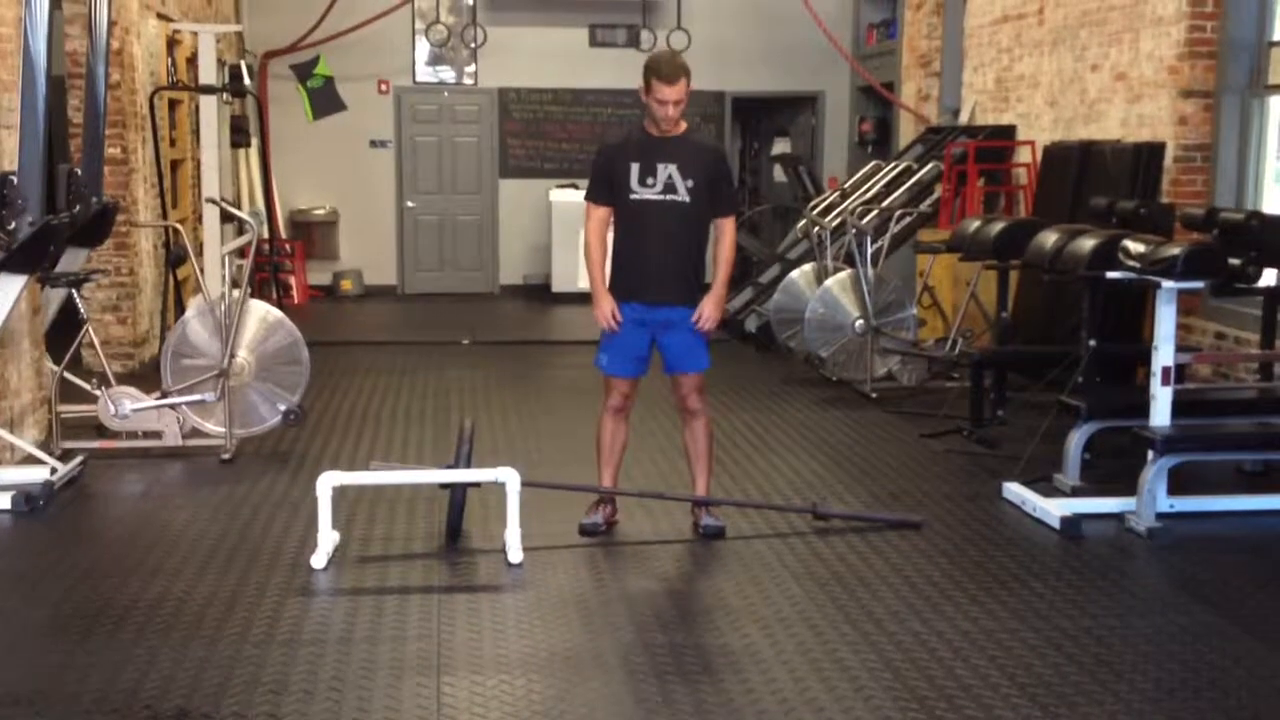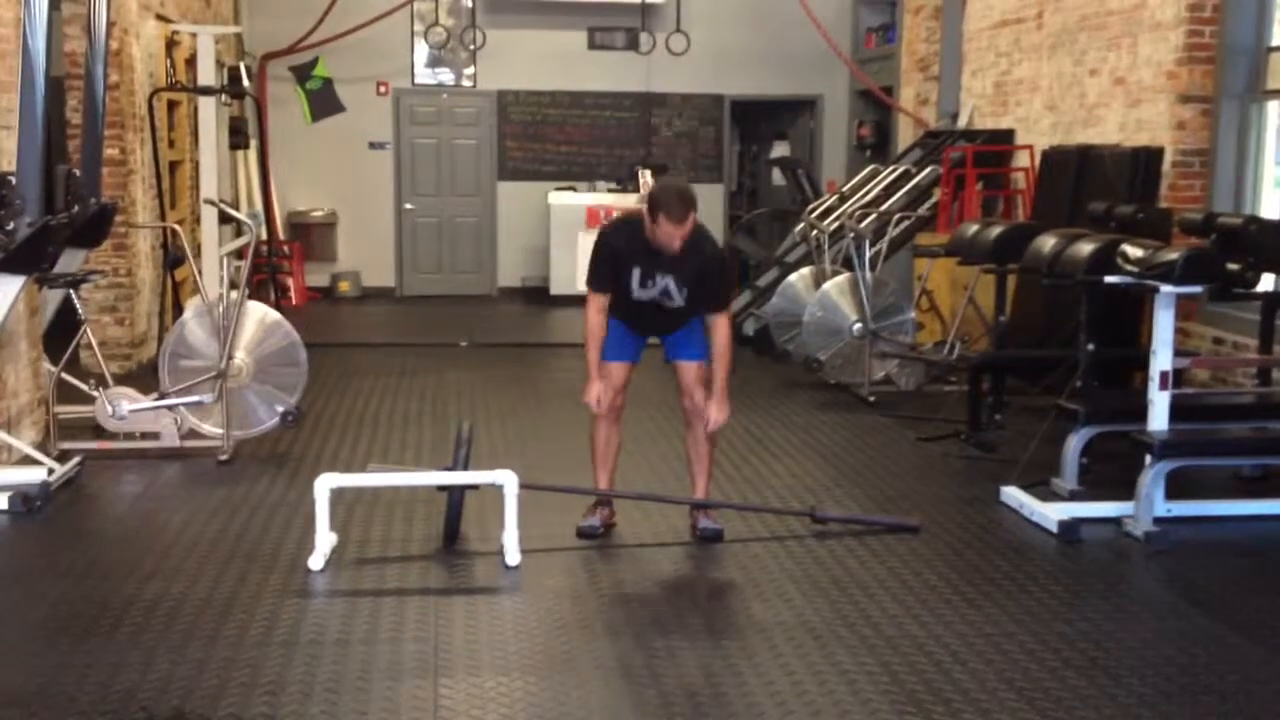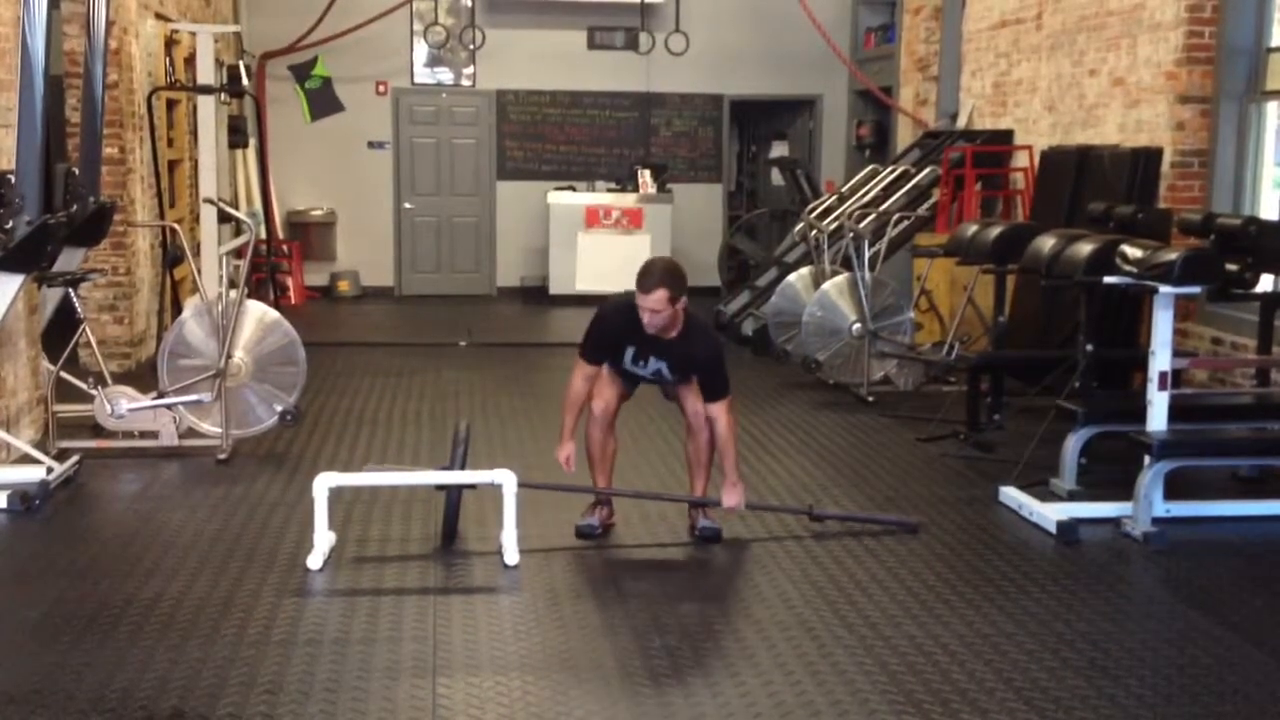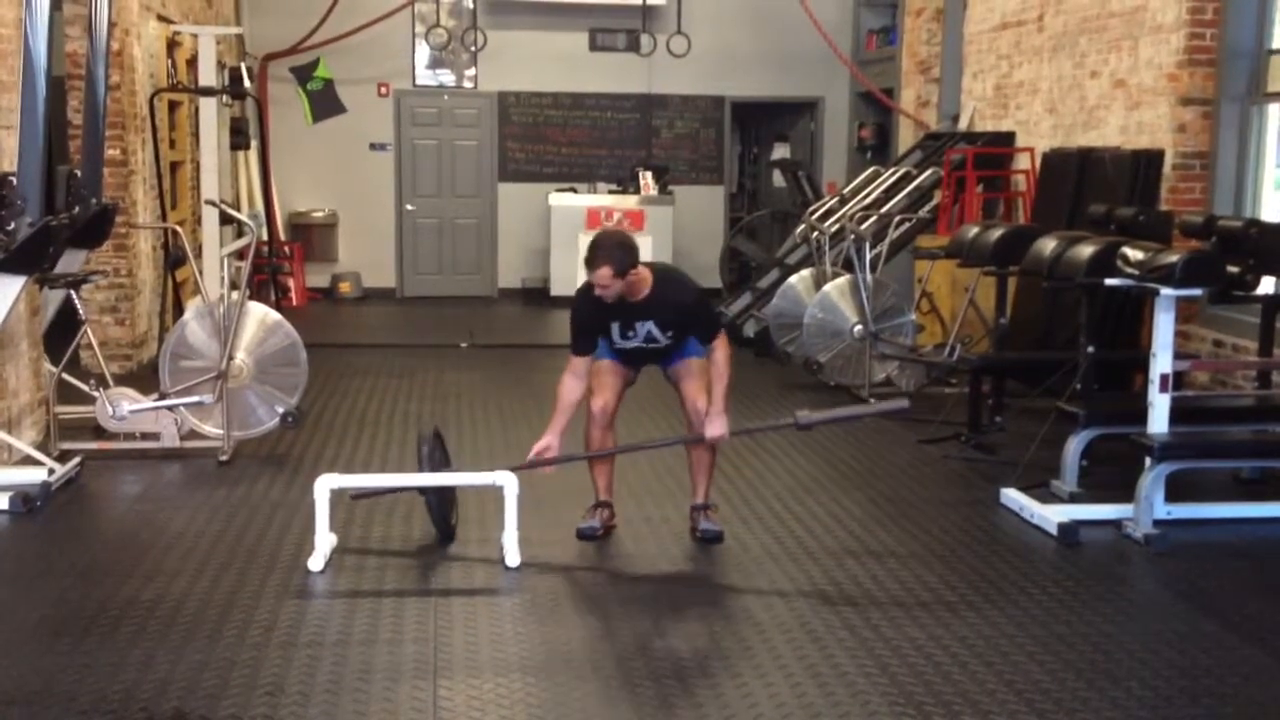
dt=0.7s
person 1, frame 1
left shoulder: (708, 156)
right shoulder: (615, 154)
left elbow: (726, 228)
right elbow: (596, 224)
left wrist: (718, 293)
right wrist: (599, 292)
left hip: (687, 305)
right hip: (626, 303)
left knee: (693, 402)
right knee: (617, 400)
left ankle: (702, 501)
right ankle: (606, 499)
person 1, frame 2
left shoulder: (706, 252)
right shoulder: (616, 238)
left elbow: (719, 322)
right elbow: (596, 308)
left wrist: (719, 396)
right wrist: (594, 378)
left hip: (683, 321)
right hip: (626, 319)
left knee: (696, 403)
right knee: (608, 403)
left ankle: (700, 506)
right ankle: (603, 503)
person 1, frame 3
left shoulder: (701, 342)
right shoulder: (613, 314)
left elbow: (720, 415)
right elbow: (583, 376)
left wrist: (732, 481)
right wrist: (567, 438)
left hip: (677, 373)
right hip: (621, 366)
left knee: (700, 415)
right knee: (599, 410)
left ankle: (699, 507)
right ankle: (602, 504)
person 1, frame 4
left shoulder: (680, 291)
right shoulder: (587, 301)
left elbow: (718, 346)
right elbow: (577, 373)
left wrist: (718, 413)
right wrist: (553, 434)
left hip: (679, 345)
right hip: (618, 349)
left knee: (699, 409)
right knee: (599, 408)
left ankle: (701, 507)
right ankle: (603, 505)
